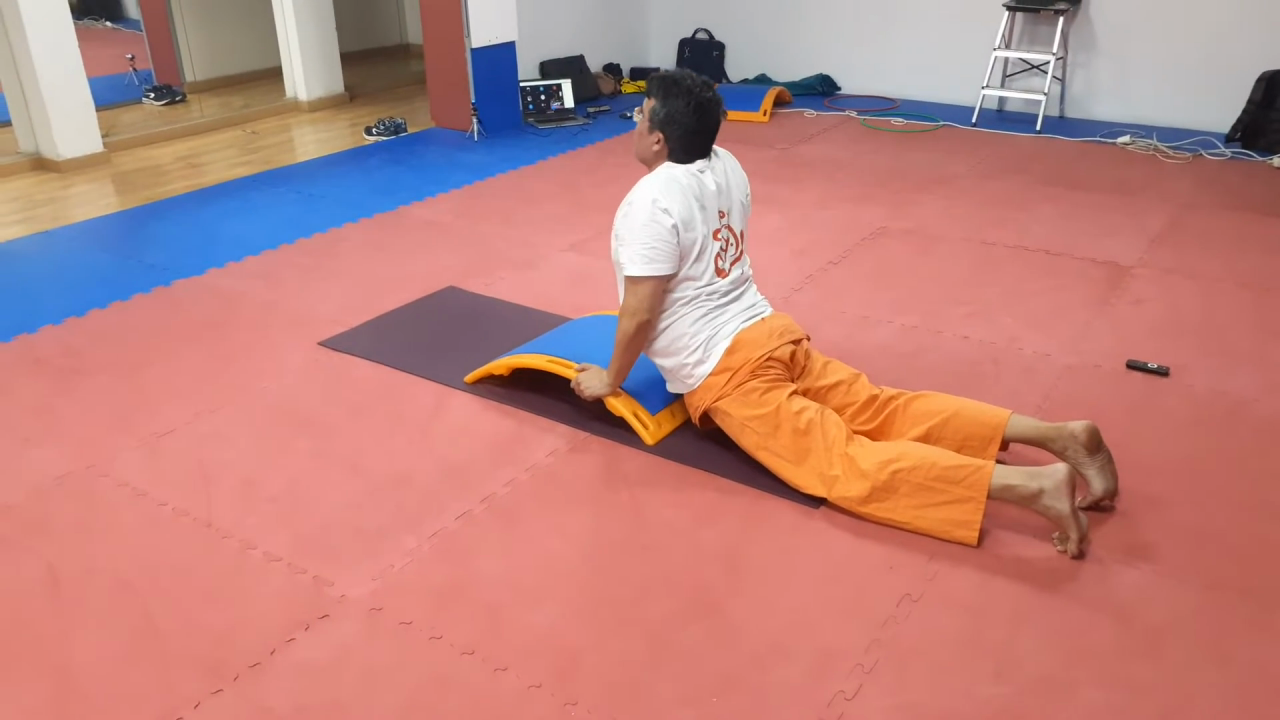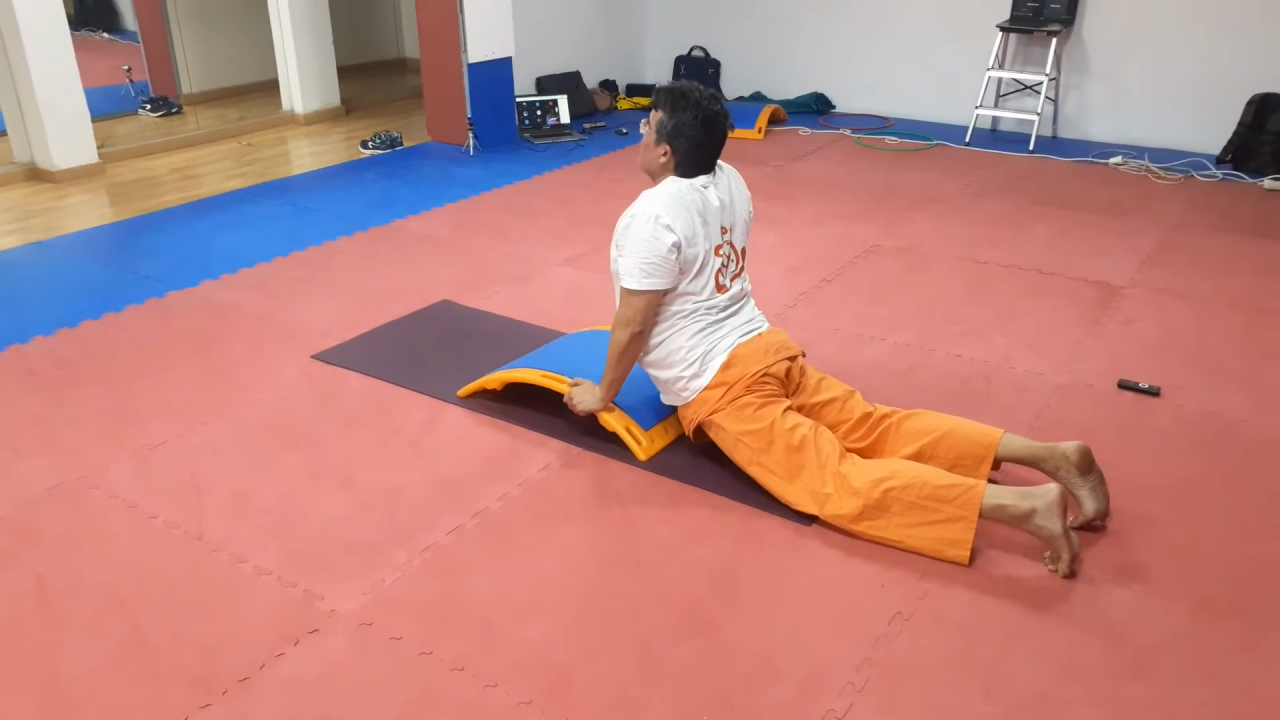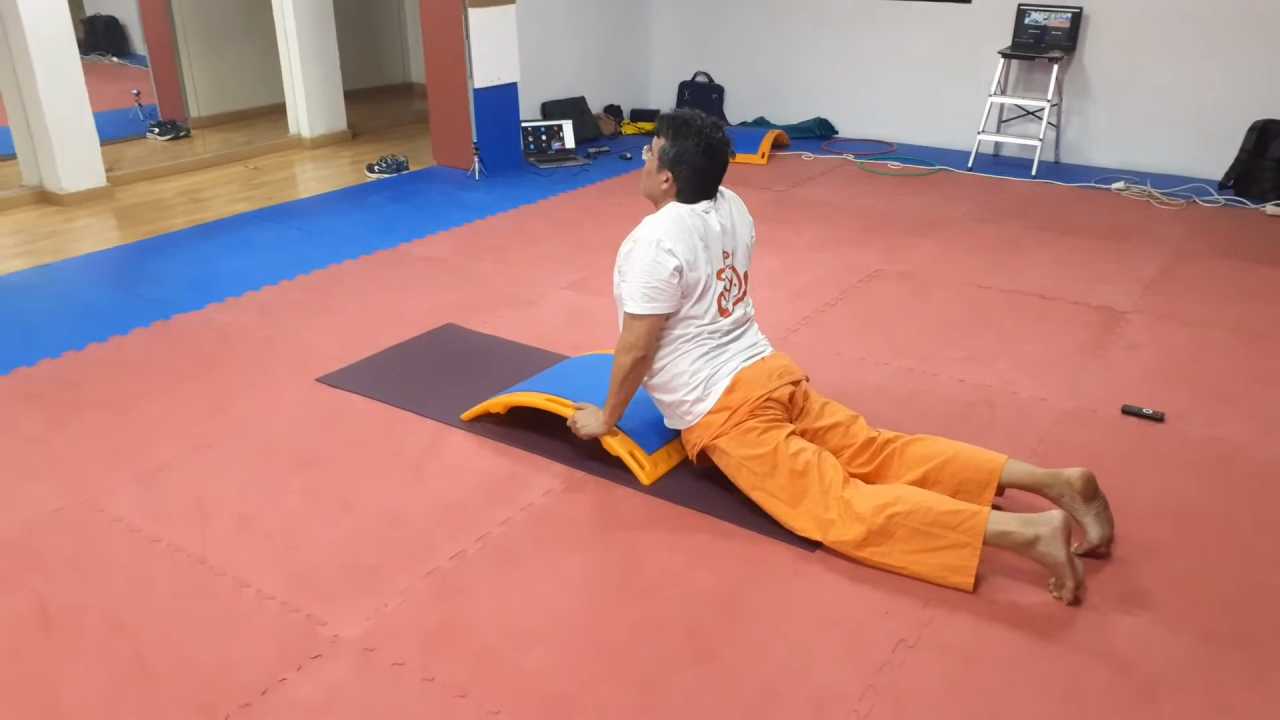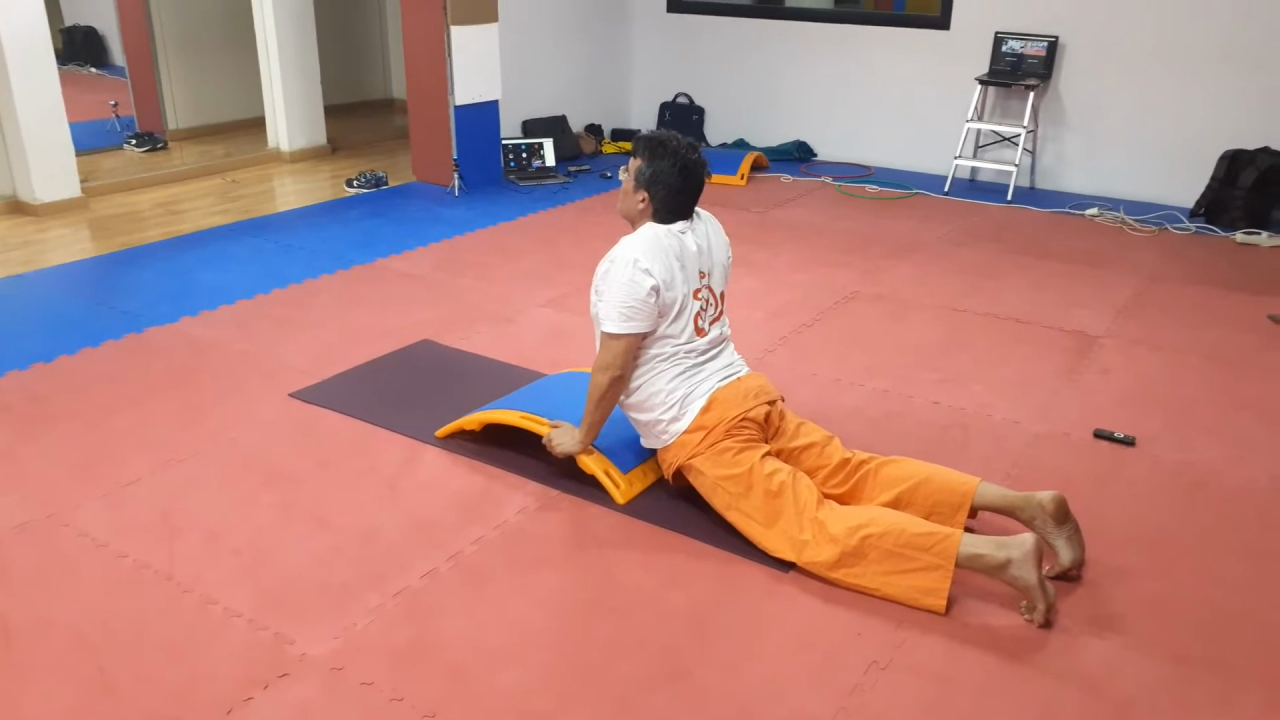
dt=0.5s
person 1, frame 1
left shoulder: (648, 203)
right shoulder: (725, 166)
left elbow: (640, 314)
left wrist: (611, 378)
left hip: (726, 371)
right hip: (770, 333)
left knee: (845, 466)
right knee: (886, 412)
left ankle: (1034, 485)
right ankle: (1059, 435)
person 1, frame 2
left shoulder: (650, 217)
right shoulder: (728, 182)
left elbow: (632, 324)
left wrist: (603, 393)
left hip: (721, 386)
right hip: (765, 348)
left knee: (837, 484)
right knee: (878, 429)
left ankle: (1025, 505)
right ankle: (1051, 455)
person 1, frame 3
left shoulder: (652, 242)
right shoulder: (730, 207)
left elbow: (636, 348)
left wrist: (606, 417)
left hip: (724, 410)
right hip: (768, 373)
left knee: (840, 508)
right knee: (882, 454)
left ankle: (1029, 531)
right ankle: (1056, 481)
person 1, frame 4
left shoulder: (630, 262)
right shoulder: (707, 228)
left elbow: (612, 367)
left wrist: (583, 436)
left hip: (700, 430)
right hip: (745, 392)
left knee: (814, 530)
right knee: (856, 475)
left ankle: (1001, 554)
right ankle: (1027, 505)
